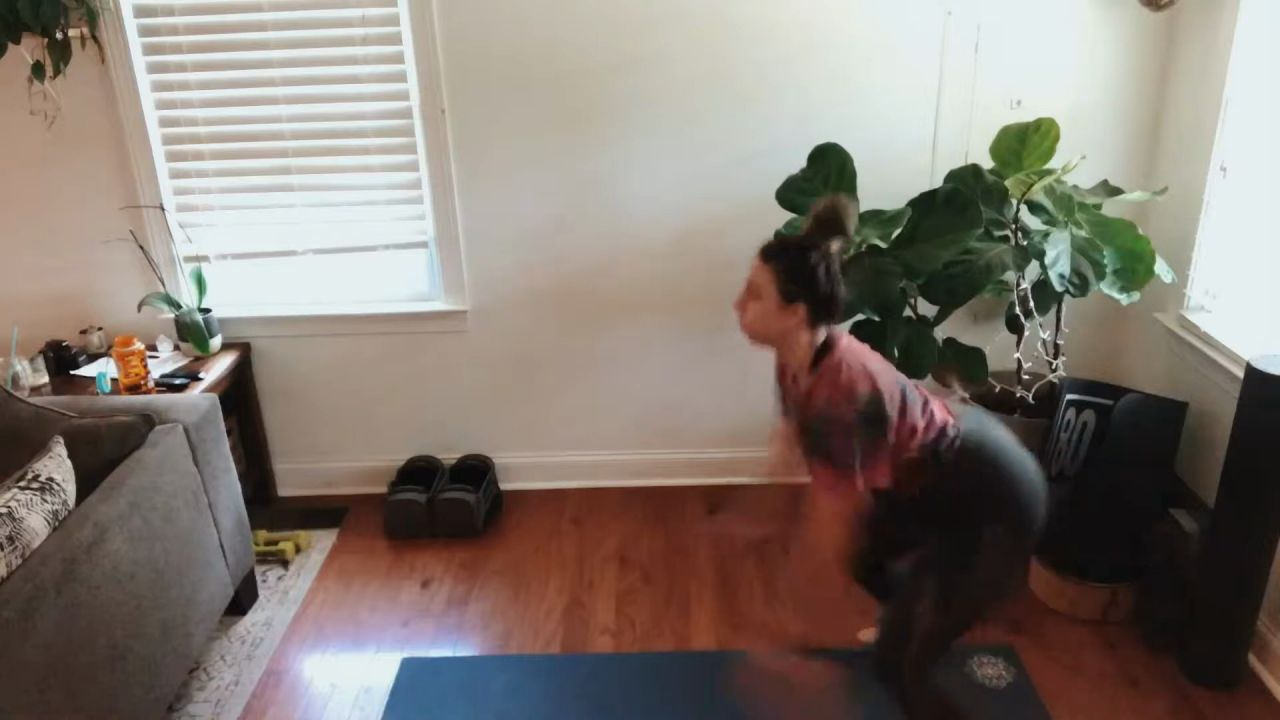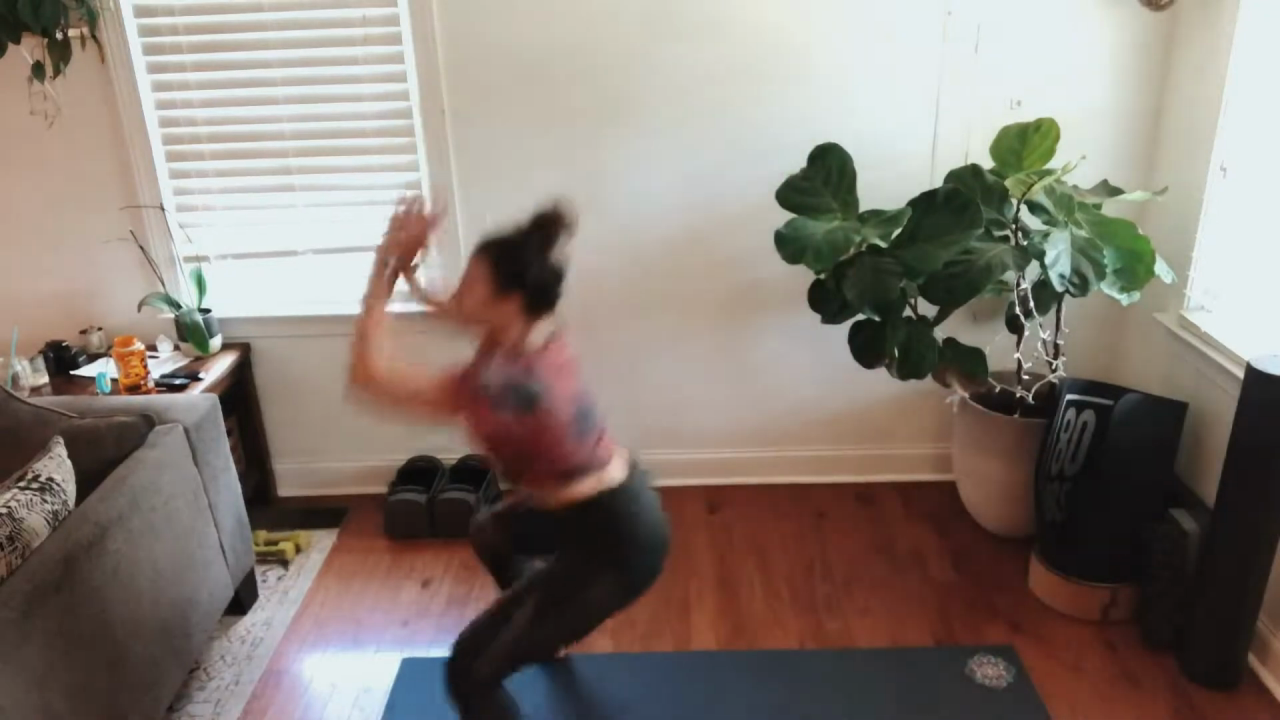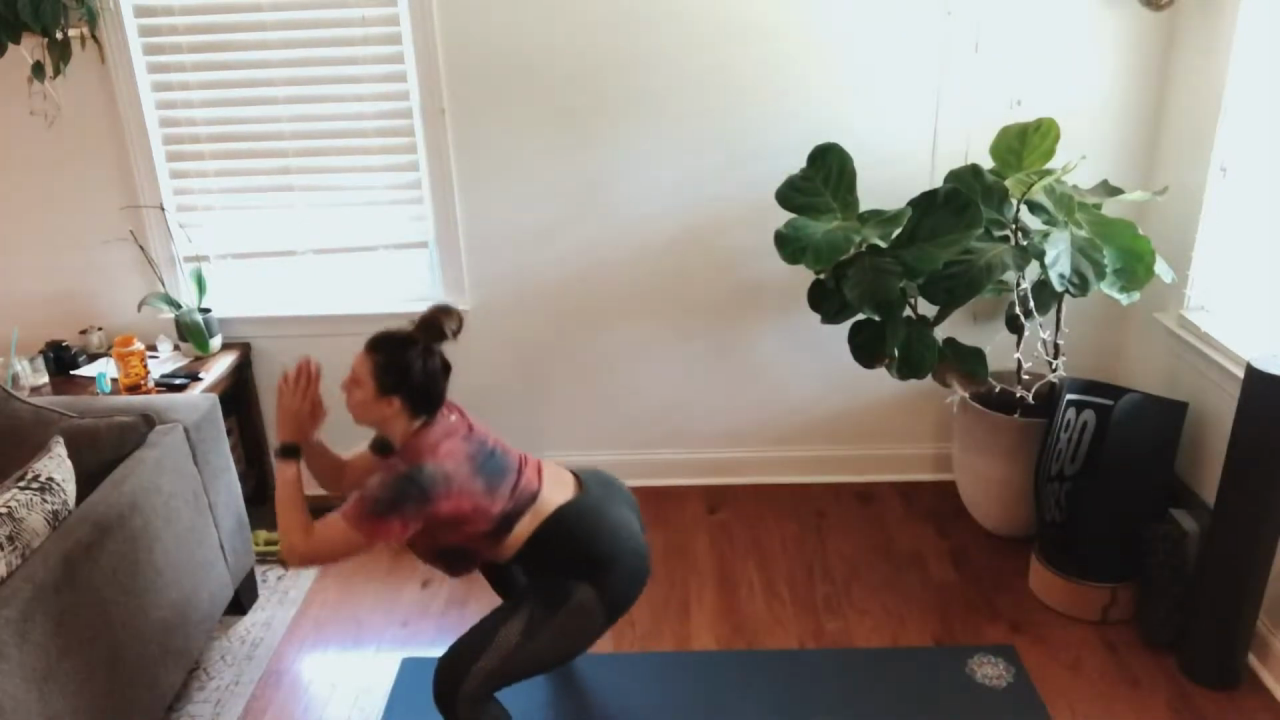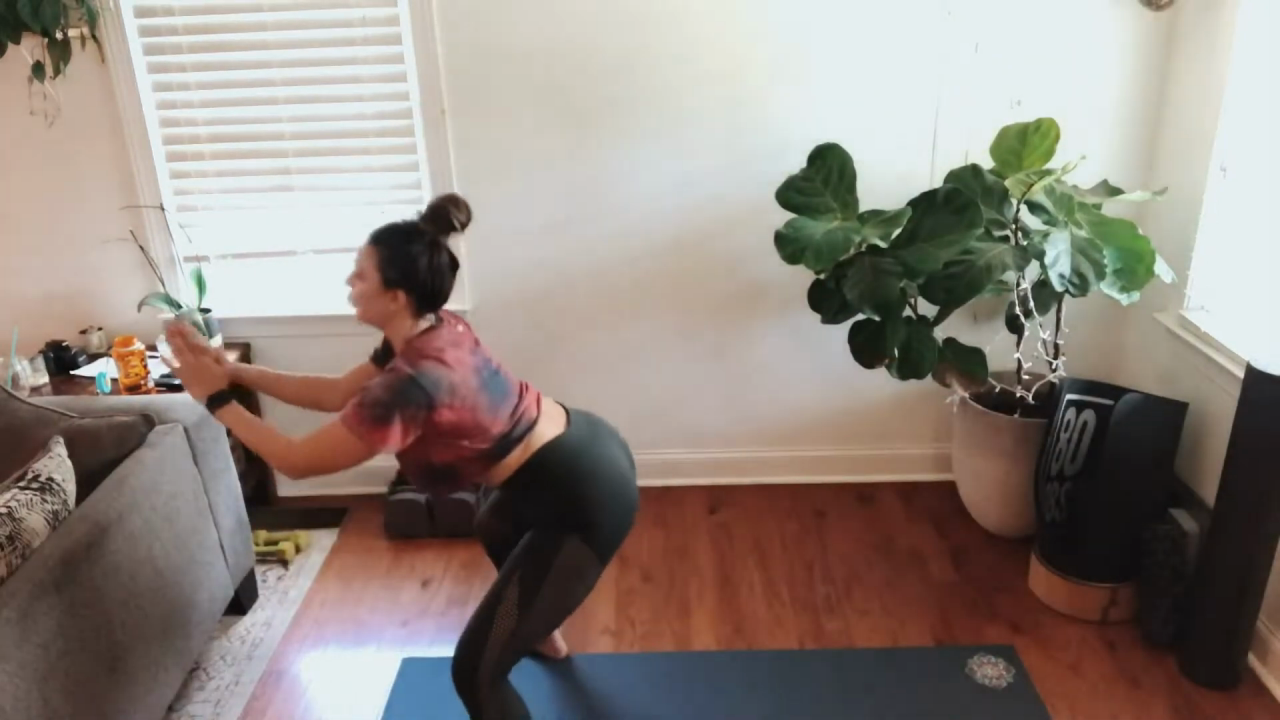
dt=0.7s
person 1, frame 1
left shoulder: (840, 399)
right shoulder: (804, 357)
left elbow: (830, 529)
right elbow: (793, 441)
left hip: (995, 503)
right hip: (959, 449)
left knee: (896, 661)
right knee: (863, 553)
right ankle: (910, 621)
person 1, frame 2
left shoulder: (508, 382)
right shoulder: (534, 336)
left elbow: (371, 378)
right elbow: (448, 306)
left wrist: (380, 276)
right wrist: (401, 268)
left hip: (620, 546)
right hip: (620, 497)
left knee: (470, 670)
right knee: (489, 538)
right ankle: (550, 626)
person 1, frame 3
left shoulder: (410, 479)
right shoulder: (434, 421)
left elbow: (299, 549)
right elbow: (342, 478)
left wrist: (287, 447)
right wrist: (305, 435)
left hip: (601, 564)
right hip: (602, 499)
left knee: (457, 686)
right ankle: (545, 634)
person 1, frame 4
left shoulder: (411, 384)
right shoulder: (433, 331)
left elbow: (300, 461)
right elbow: (339, 392)
left wrist: (217, 402)
right wrist: (233, 371)
left hip: (586, 499)
right hip: (590, 450)
left knee: (476, 671)
right knee: (495, 529)
right ankle: (544, 634)
